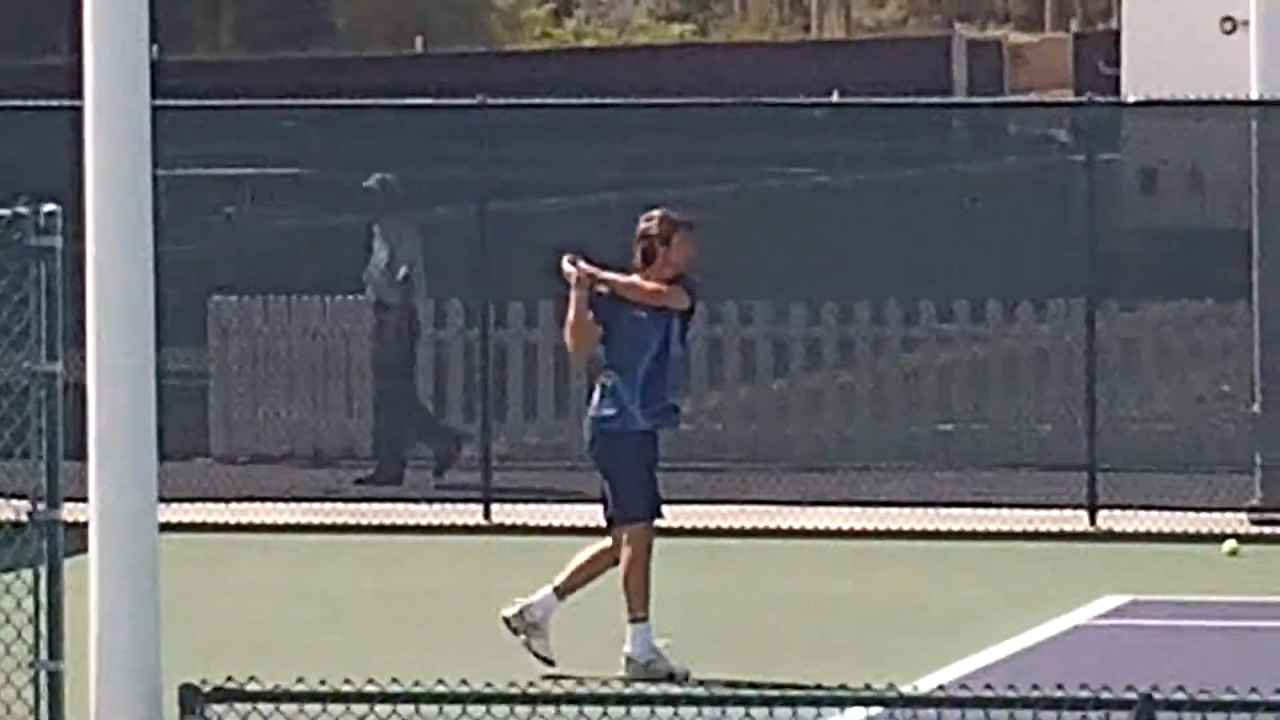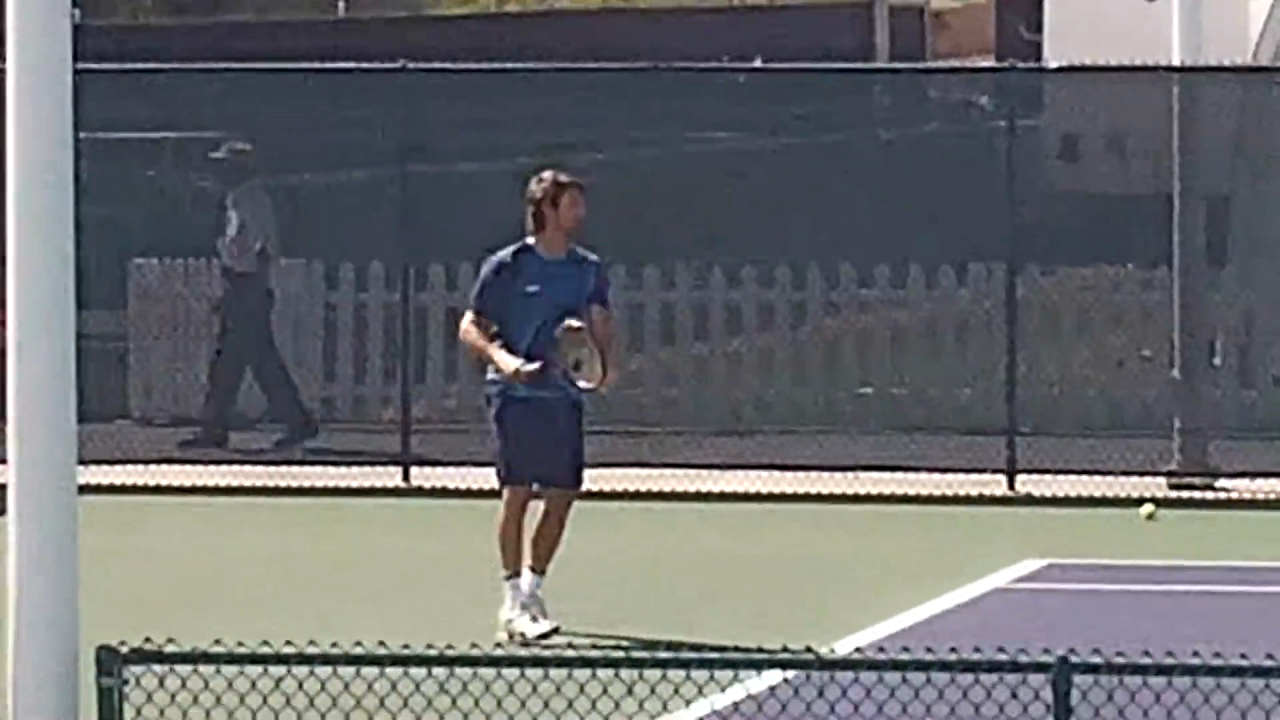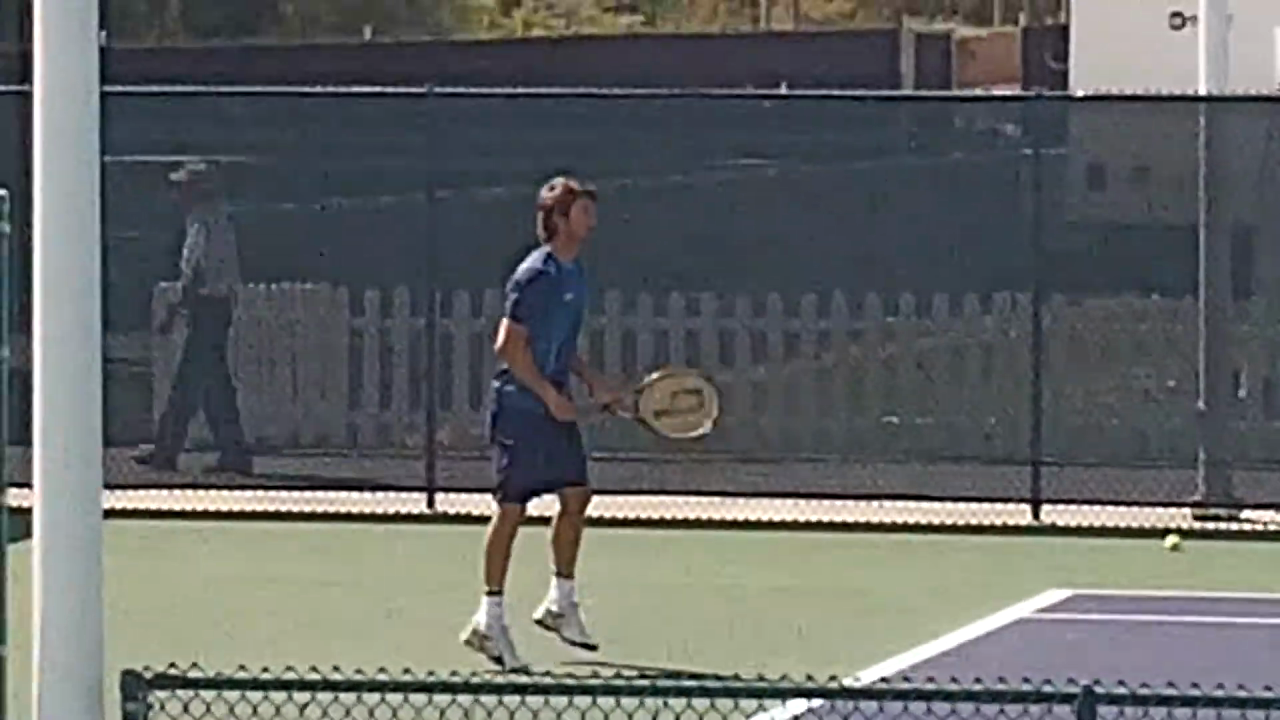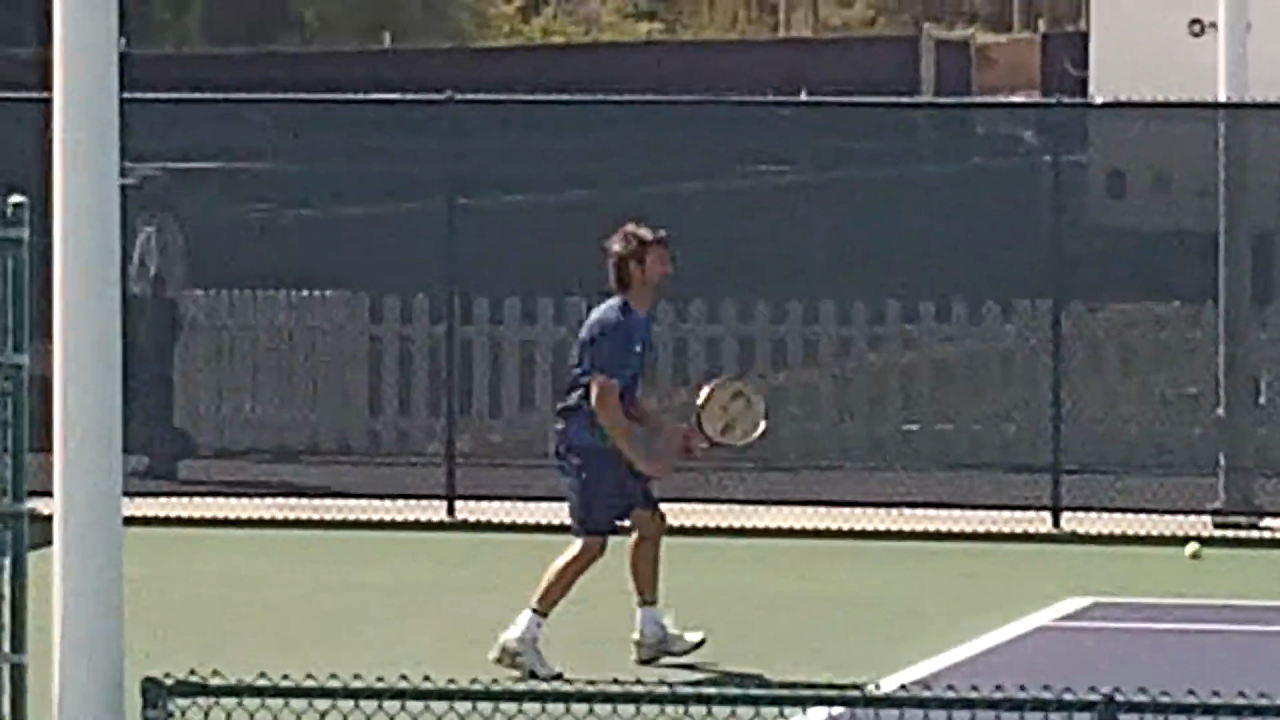
dt=0.5s
person 1, frame 1
left shoulder: (677, 293)
right shoulder: (608, 297)
left elbow: (661, 294)
right elbow: (579, 346)
left wrist: (597, 274)
right wrist: (581, 287)
left hip: (642, 428)
right hip: (618, 426)
left knee: (625, 540)
right knee: (639, 532)
left ankle: (538, 608)
right ankle: (640, 650)
person 1, frame 2
left shoulder: (588, 268)
right shoulder: (506, 265)
left elbow: (601, 331)
right elbow: (470, 329)
left wrist: (598, 359)
right wrist: (501, 359)
left hip: (562, 398)
right hip: (515, 396)
left knee: (559, 496)
right knee: (517, 493)
left ankle: (529, 594)
right ankle: (513, 595)
person 1, frame 3
left shoulder: (575, 273)
right shoulder: (536, 274)
right elbow: (510, 345)
left wrist: (592, 381)
right wrist: (551, 395)
left hip: (552, 407)
right hip: (522, 406)
left knee: (576, 498)
right knee: (512, 508)
left ankle: (561, 603)
right ankle: (489, 619)
person 1, frame 4
left shoulder: (630, 319)
right shoulder: (613, 322)
right elbow: (602, 398)
left wrist: (663, 433)
right wrist: (641, 455)
left hip: (604, 449)
right hip: (586, 444)
left knee: (650, 522)
right knee: (590, 543)
left ankle: (652, 633)
right ankle: (520, 637)
person 2, frame 1
left shoulder: (400, 231)
right shoulder: (383, 231)
left elbow: (407, 283)
left wrist: (395, 327)
left hip: (397, 320)
right hip: (388, 319)
left knee: (392, 396)
right knee: (392, 396)
person 2, frame 2
left shoulder: (251, 200)
right shoulder: (237, 200)
left elbow: (261, 252)
left wrist: (257, 297)
right wrist: (226, 295)
left hip: (249, 289)
right hip: (240, 288)
left knee: (229, 359)
right knee: (264, 360)
person 2, frame 3
left shoulder: (206, 223)
right shoulder: (206, 220)
left elbow: (199, 276)
left wrist: (173, 312)
left hip: (208, 307)
right hip: (210, 308)
left knee: (203, 383)
right knee: (189, 383)
person 2, frame 4
left shoulder: (156, 228)
right shoulder: (158, 226)
left elbow: (159, 279)
left wrist: (147, 322)
left hip: (153, 313)
right hip: (158, 313)
left knee: (147, 387)
right knee: (156, 386)
left ankle: (174, 445)
right ankle: (161, 460)
